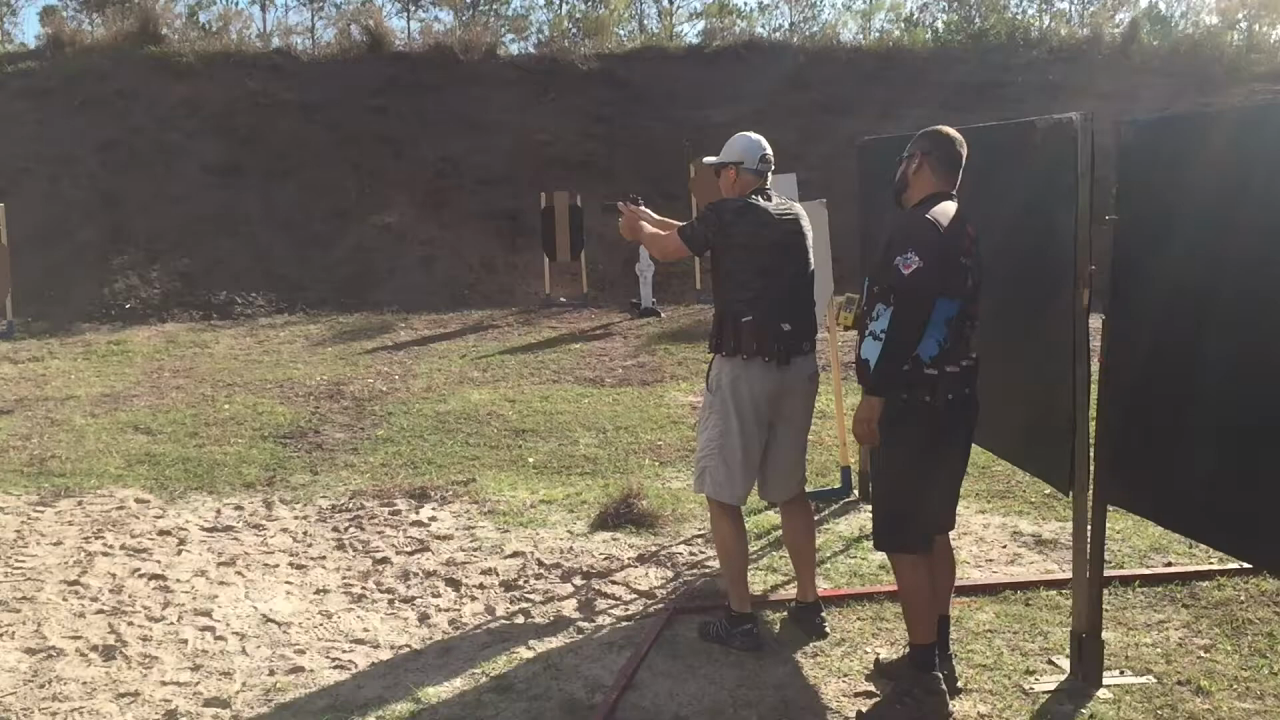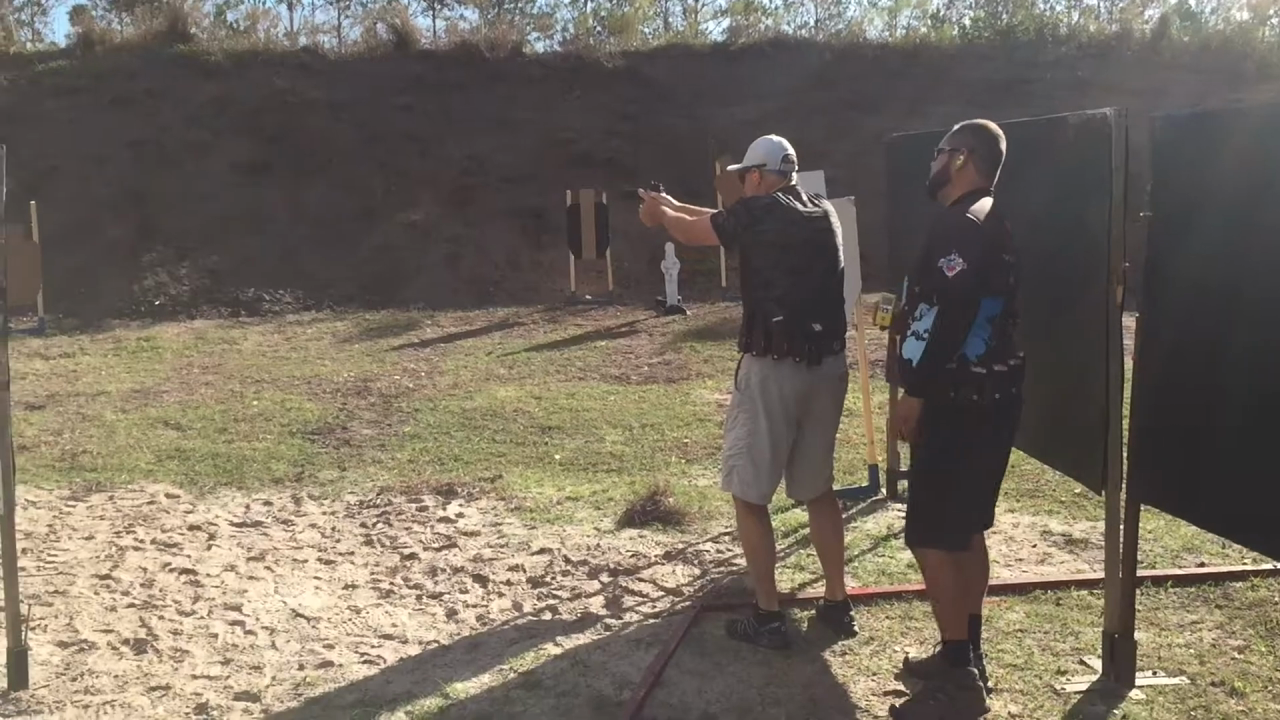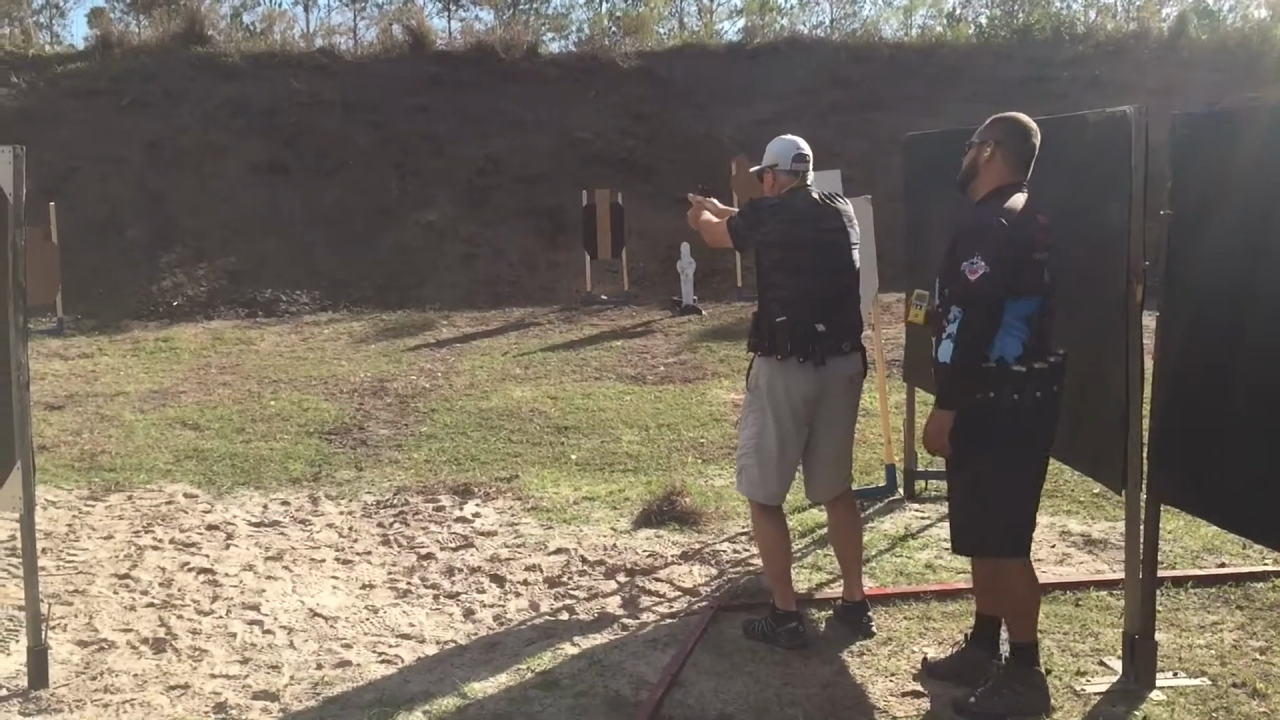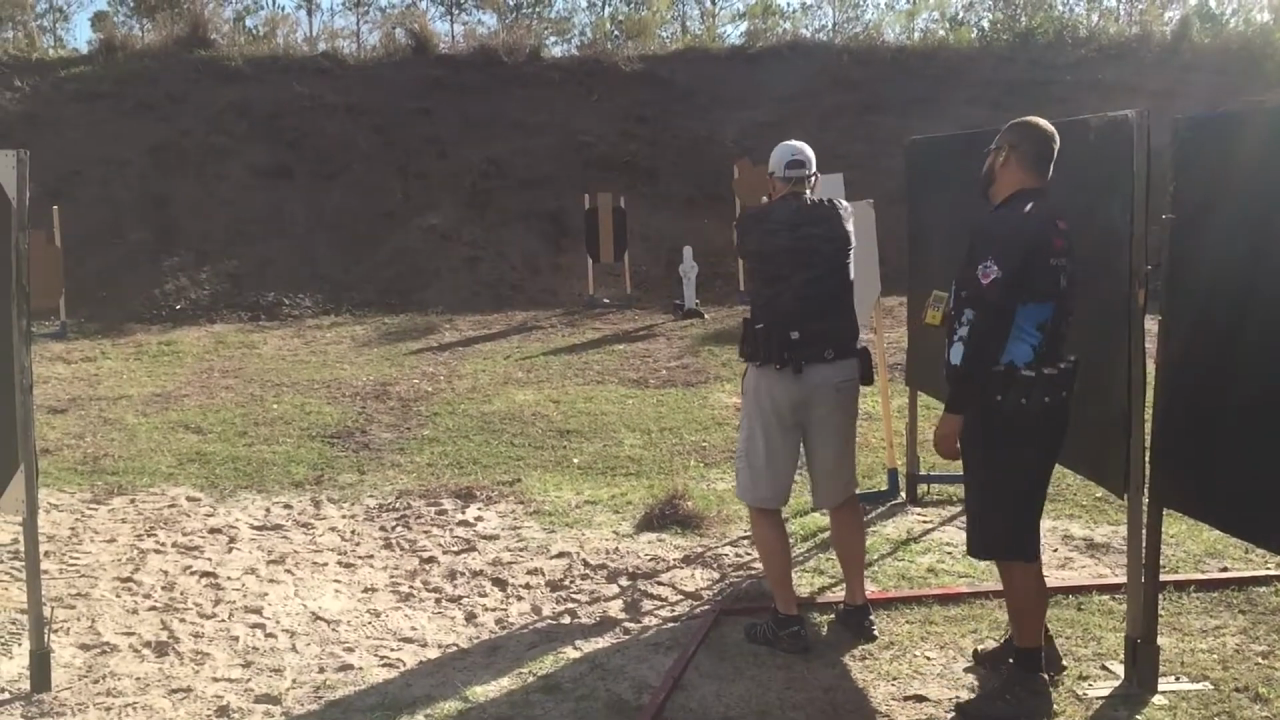
dt=0.5s
person 1, frame 1
left shoulder: (918, 226)
right shoulder: (958, 228)
left elbow: (909, 315)
left wrist: (874, 395)
right wrist: (869, 317)
left hip: (914, 401)
right hip: (949, 395)
left knee: (905, 539)
right knee: (931, 531)
left ankle: (926, 679)
right ankle: (935, 655)
person 1, frame 2
left shoulder: (959, 225)
right shoulder: (991, 223)
left elbow: (953, 315)
left wrist: (914, 393)
right wrist: (907, 319)
left hip: (959, 400)
right hip: (985, 395)
left knee: (933, 534)
right knee: (964, 528)
right ankle: (963, 653)
person 1, frame 3
left shoulder: (989, 224)
right shoulder: (1026, 218)
left elbow: (980, 323)
left wrist: (943, 406)
right wrist: (941, 311)
left hip: (1001, 402)
right hip: (1021, 393)
left knee: (1001, 539)
right knee: (980, 529)
right ankle: (982, 648)
person 1, frame 4
left shoulder: (1004, 227)
right shoulder: (1049, 224)
left elbow: (990, 326)
left wrist: (954, 410)
right wrist: (961, 312)
left hip: (1008, 402)
right hip: (1038, 395)
left knee: (1008, 538)
right knee: (1012, 530)
right ankle: (1035, 644)
person 2, frame 1
left shoulder: (728, 214)
right shoulder: (794, 215)
left elbow: (668, 249)
left wrist: (637, 227)
right wrist: (652, 217)
left hip: (744, 368)
right hip: (798, 365)
left knee: (723, 495)
right knee: (790, 490)
left ankle: (740, 618)
right ankle: (809, 605)
person 2, frame 2
left shoulder: (757, 212)
right shoulder: (822, 212)
left elbow: (695, 234)
left wrist: (660, 213)
right wrist: (674, 204)
left hip: (773, 368)
right hip: (828, 365)
left knee: (749, 494)
right knee: (818, 488)
left ankle: (768, 616)
right ankle: (837, 603)
person 2, frame 3
left shoulder: (765, 214)
right shoulder: (840, 211)
left elbow: (718, 236)
left wrist: (701, 216)
right wrist: (718, 206)
left hip: (785, 368)
right hip: (843, 364)
left knee: (764, 495)
right knee: (837, 489)
left ankle: (786, 616)
right ankle: (855, 603)
person 2, frame 4
left shoulder: (753, 223)
right shoulder: (837, 216)
left hip: (773, 374)
right hip: (835, 370)
left knee: (763, 501)
right knee: (841, 494)
left ankle: (787, 619)
right ankle: (857, 607)
